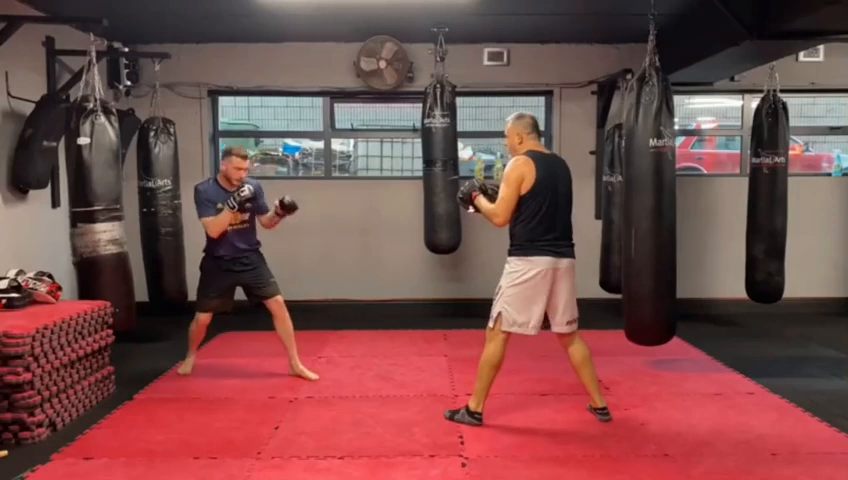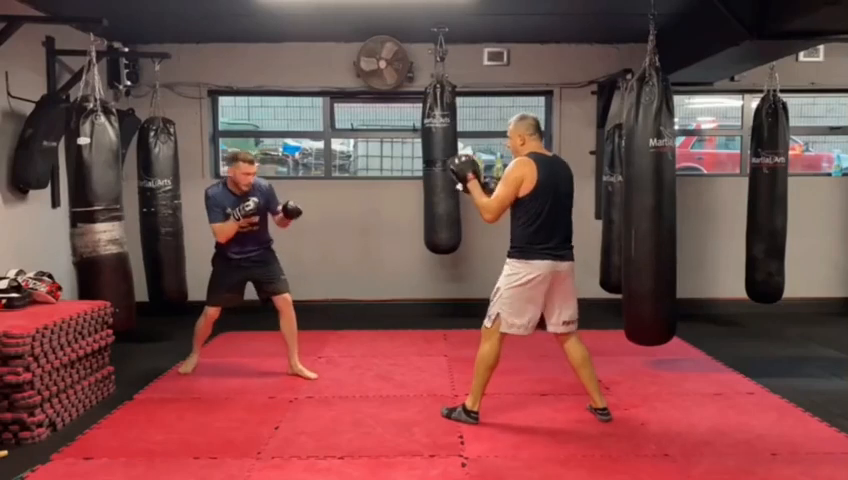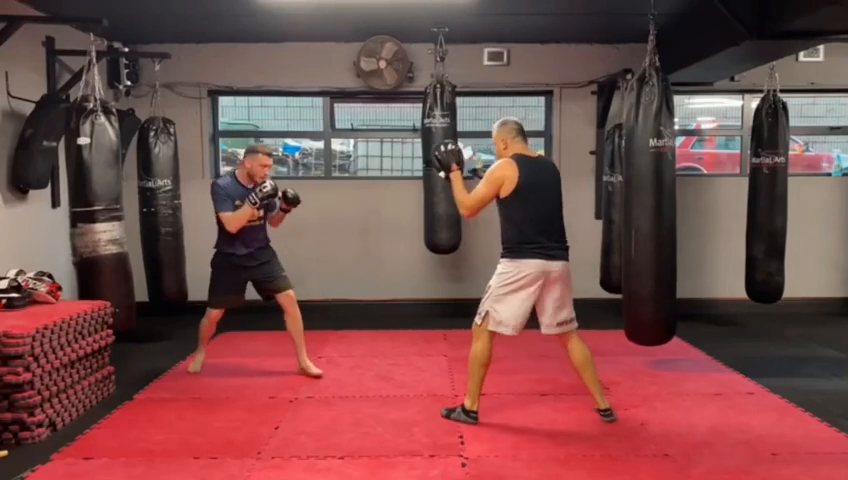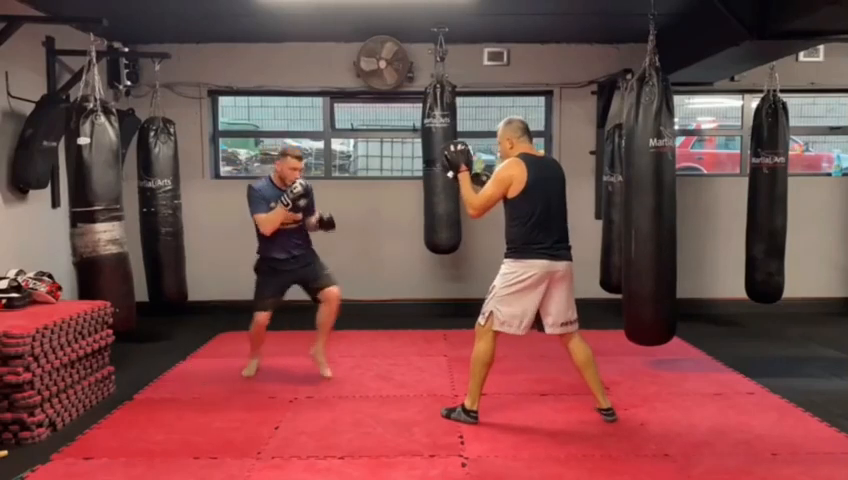
dt=0.4s
person 1, frame 1
left shoulder: (519, 165)
right shoulder: (561, 165)
left elbow: (501, 217)
left wrist: (477, 197)
right wrist: (496, 196)
left hip: (529, 261)
right hip: (563, 259)
left knee: (496, 332)
right knee: (569, 333)
left ankle: (474, 409)
right ankle: (599, 405)
person 1, frame 2
left shoulder: (521, 167)
right shoulder: (563, 167)
left elbow: (490, 214)
left wrist: (470, 180)
right wrist: (499, 187)
left hip: (527, 263)
right hip: (562, 262)
left knee: (492, 332)
right knee: (567, 335)
left ankle: (471, 408)
right ankle: (600, 404)
person 1, frame 3
left shoulder: (504, 168)
right shoulder: (550, 167)
left elbow: (467, 209)
left wrist: (453, 171)
right wrist: (489, 184)
left hip: (520, 263)
right hip: (556, 262)
left knee: (482, 330)
right knee: (569, 335)
left ankle: (469, 407)
right ankle: (603, 405)
person 1, frame 4
left shoulder: (511, 168)
right shoulder: (554, 167)
left elbow: (474, 209)
left wrist: (462, 170)
right wrist: (489, 181)
left hip: (524, 263)
right hip: (559, 262)
left knee: (486, 330)
right knee: (570, 334)
left ankle: (470, 407)
right ankle: (605, 404)
person 2, frame 1
left shoulder: (252, 187)
right shoulder: (204, 191)
left elbow: (266, 223)
right elbow: (213, 230)
left wrist: (280, 212)
right wrist: (233, 203)
left hip: (250, 259)
right hip: (219, 264)
left knee: (277, 304)
right knee: (202, 317)
left ankle: (295, 364)
right ankle: (191, 356)
person 2, frame 2
left shoulder: (264, 188)
right shoulder: (214, 195)
left elbow: (280, 221)
right elbow: (221, 236)
left wrist: (287, 215)
right wrist: (239, 214)
left hip: (262, 256)
right hip: (229, 261)
left knee: (285, 302)
right knee: (211, 312)
left ankle: (294, 363)
right ankle: (194, 356)
person 2, frame 3
left shoulder: (266, 185)
right shoulder: (222, 186)
left elbow: (274, 222)
right elbow: (231, 225)
left wrist: (284, 207)
right wrist: (255, 199)
left hip: (261, 255)
right hip: (230, 259)
left knee: (289, 300)
right knee: (214, 313)
left ankle: (303, 361)
right ankle: (201, 353)
person 2, frame 4
left shoulder: (305, 189)
right shoulder: (258, 190)
right elbow: (265, 228)
left wrist: (320, 222)
right wrist: (287, 199)
left hip: (304, 257)
right hip: (273, 263)
left knee: (333, 295)
right knee: (261, 319)
left ankle: (319, 350)
right ankle: (254, 358)
